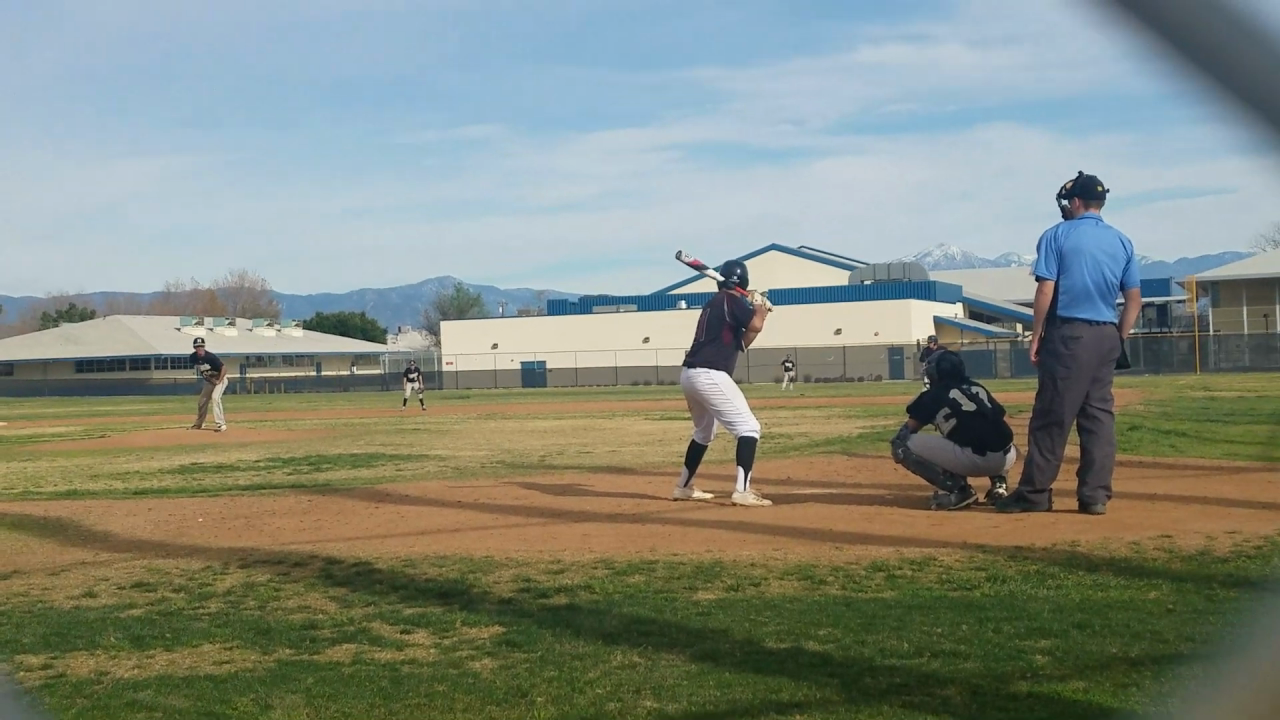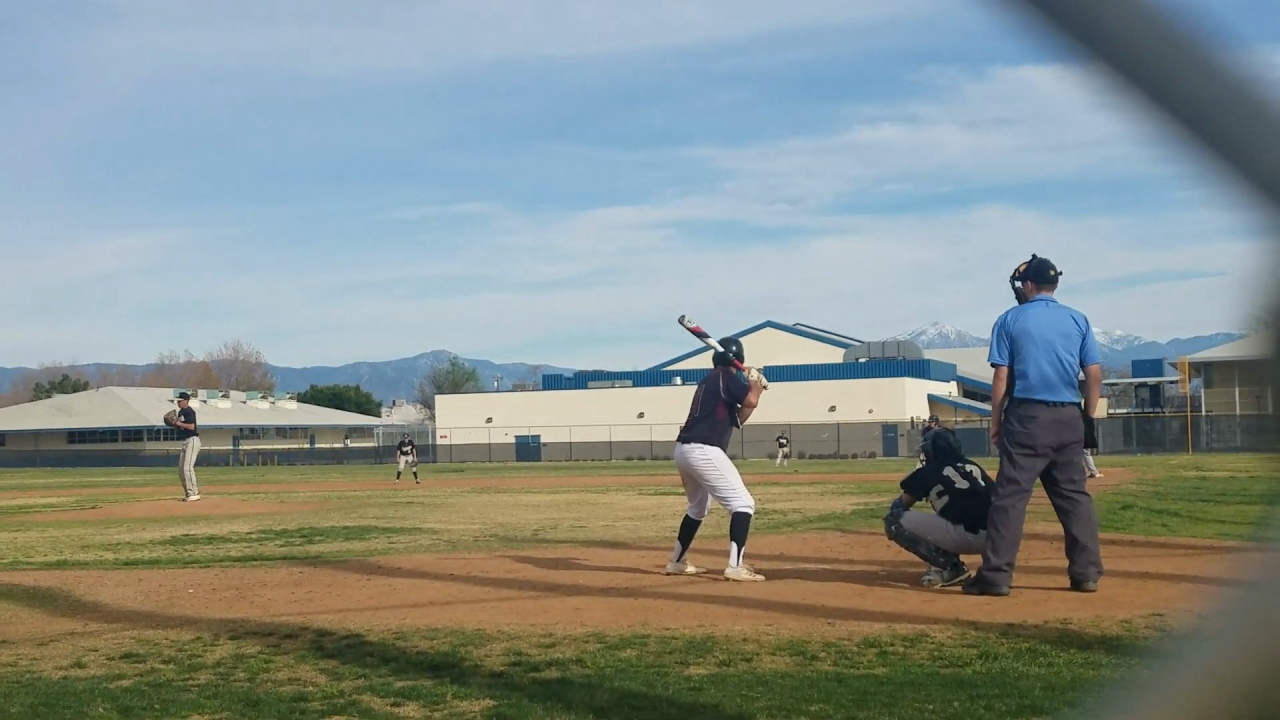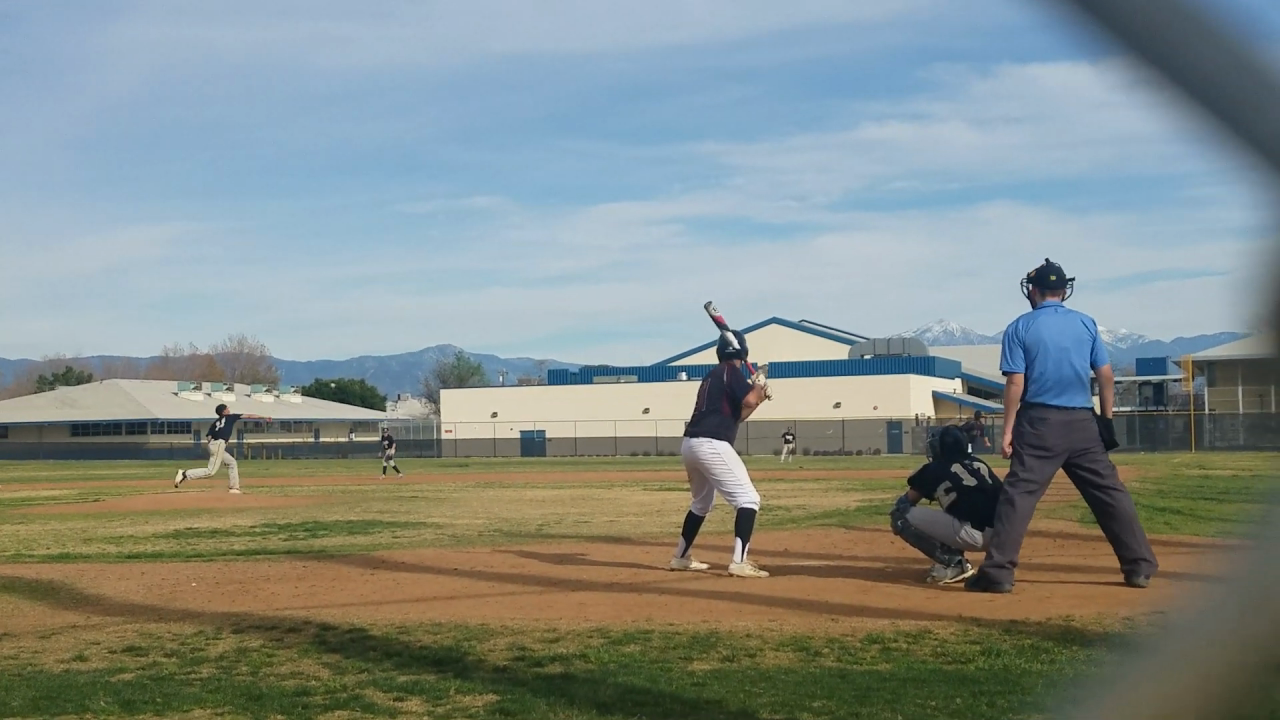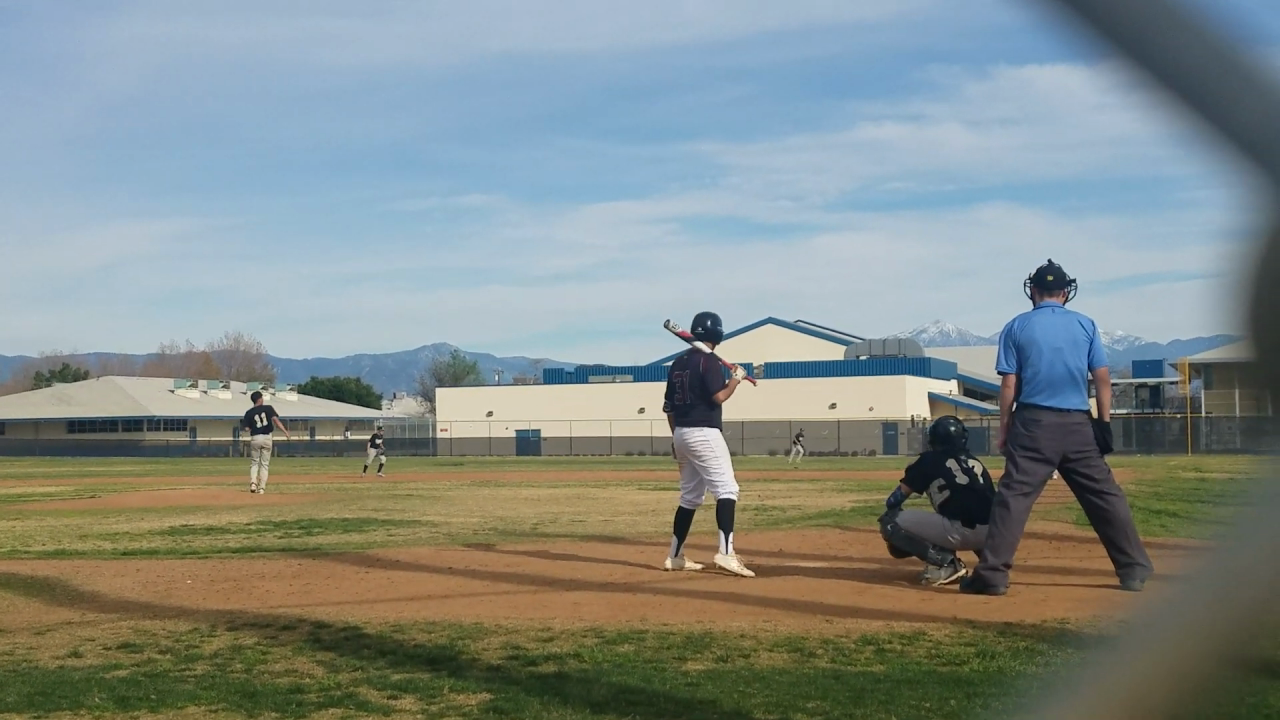
dt=1s
person 1, frame 1
left shoulder: (1057, 235)
right shoulder: (1122, 242)
left elbow: (1046, 291)
right elbow: (1134, 298)
left wrist: (1036, 336)
right wrist: (1119, 339)
left hip: (1068, 334)
right hip: (1107, 336)
left knee: (1052, 415)
right knee: (1099, 415)
left ankle: (1035, 493)
right ankle: (1096, 494)
person 1, frame 2
left shoulder: (1010, 320)
right shoulder: (1078, 320)
left elbow: (1001, 377)
right elbow: (1094, 374)
left wrist: (996, 420)
right wrist: (1089, 417)
left hip: (1026, 417)
right hip: (1069, 417)
left knee: (1010, 496)
right knee: (1074, 494)
left ankle: (996, 575)
right ankle: (1086, 570)
person 1, frame 3
left shoulder: (1020, 327)
right shoulder: (1086, 323)
left elbow: (1016, 384)
right elbow: (1106, 375)
left wrist: (1008, 429)
right wrist: (1107, 419)
left hip: (1039, 422)
right hip: (1083, 421)
left knee: (1019, 494)
right knee: (1109, 492)
left ankle: (997, 572)
right ankle: (1140, 567)
person 1, frame 4
left shoulder: (1017, 327)
right shoulder: (1085, 325)
left elbow: (1010, 384)
right elbow: (1102, 377)
left wrist: (1004, 428)
right wrist: (1104, 423)
left hip: (1033, 423)
right hip: (1078, 423)
left knee: (1014, 495)
right knee: (1105, 496)
left ankle: (991, 574)
right ankle: (1135, 570)
person 2, frame 1
left shoulder: (713, 304)
right shoulder: (730, 300)
left elbow: (741, 343)
right elbow: (756, 326)
left wrist: (759, 312)
right wrist: (758, 307)
left hip: (690, 375)
right hip: (709, 375)
left knee: (704, 432)
right knee: (749, 427)
left ankle: (684, 487)
right ankle: (742, 491)
person 2, frame 2
left shoulder: (709, 381)
right shoulder: (725, 377)
left elbow: (738, 419)
right elbow: (751, 402)
left wrist: (755, 389)
right wrist: (753, 383)
left hip: (684, 451)
right hip: (704, 451)
left knee: (698, 508)
right knee: (742, 503)
left ankle: (677, 561)
right ankle: (735, 566)
person 2, frame 3
left shoulder: (712, 375)
right shoulder: (731, 371)
left elbow: (734, 415)
right elbow: (749, 401)
left wrist: (759, 395)
right wrist: (759, 387)
left hip: (690, 445)
right hip: (712, 446)
left knee: (701, 504)
right knee: (748, 499)
left ankle: (681, 557)
right ankle: (739, 562)
person 2, frame 4
left shoulder: (678, 363)
right shoulder: (708, 361)
left elbow: (669, 405)
right elbow: (719, 396)
left wrist: (678, 431)
right wrist: (736, 377)
left hip: (681, 434)
right hip: (704, 433)
left knee: (689, 496)
right knee: (726, 489)
left ankle: (675, 557)
right ankle: (726, 553)
person 3, frame 1
left shoulder: (932, 395)
right shoulder: (978, 388)
left elbow: (907, 432)
right elbow: (1002, 425)
left hip: (972, 460)
right hip: (1006, 458)
left knee: (901, 445)
left ankle: (957, 489)
right ankle: (998, 482)
person 3, frame 2
left shoulder: (928, 472)
right shoulder: (973, 467)
left elbow: (898, 507)
left hip: (966, 537)
left knee: (894, 521)
left ankle: (949, 566)
person 3, frame 3
left shoulder: (934, 469)
right shoulder: (980, 464)
left elbow: (903, 504)
left hip: (972, 534)
left knee: (900, 515)
left ankle: (952, 563)
person 3, frame 4
left shoulder: (929, 460)
right shoulder: (975, 462)
left elbow: (893, 501)
left wrist: (898, 521)
left hip: (962, 531)
left knee: (889, 522)
left ankle: (944, 562)
